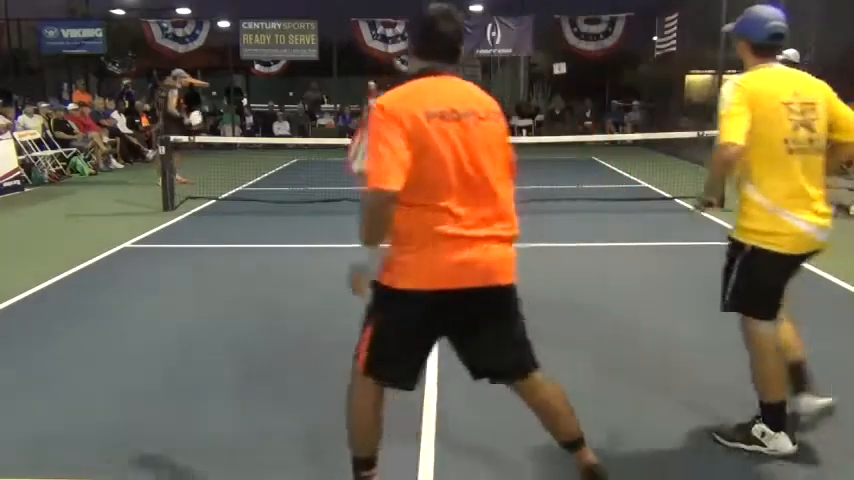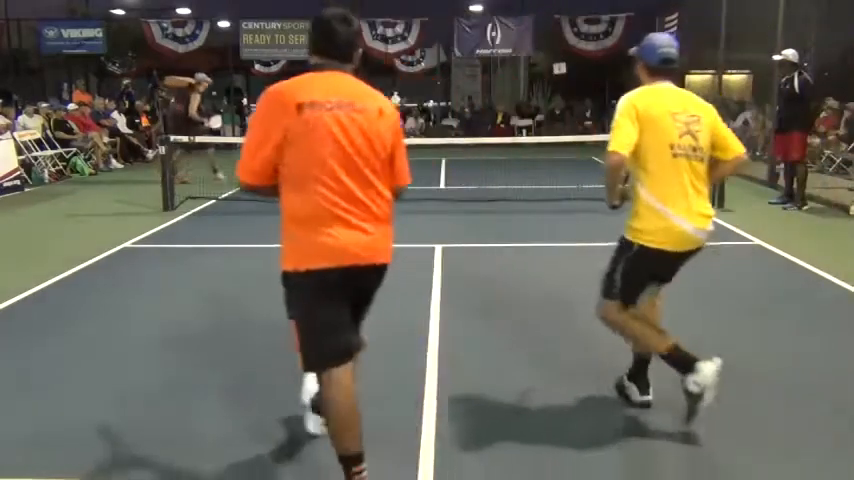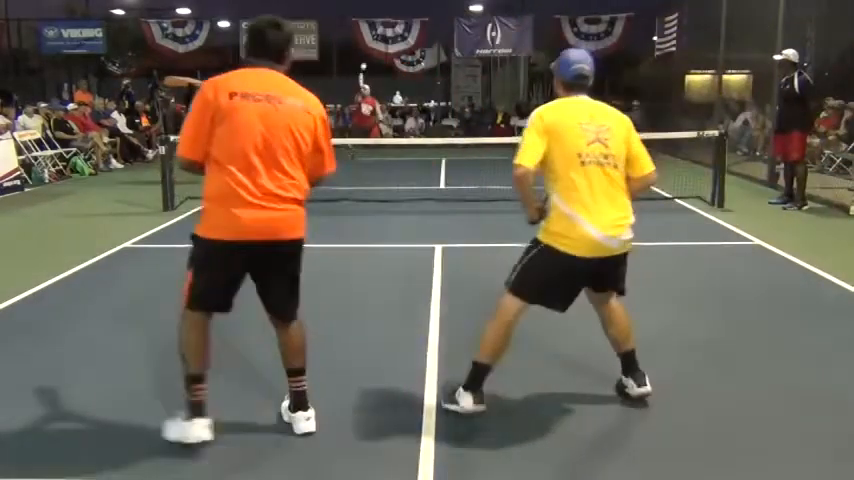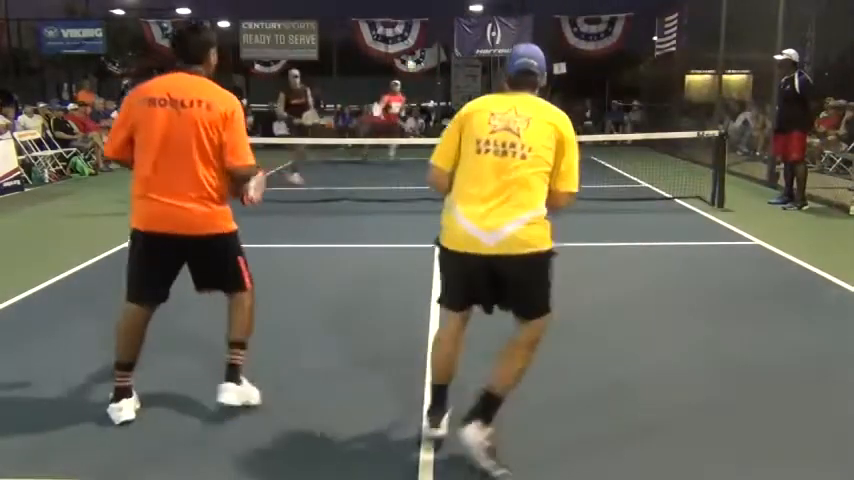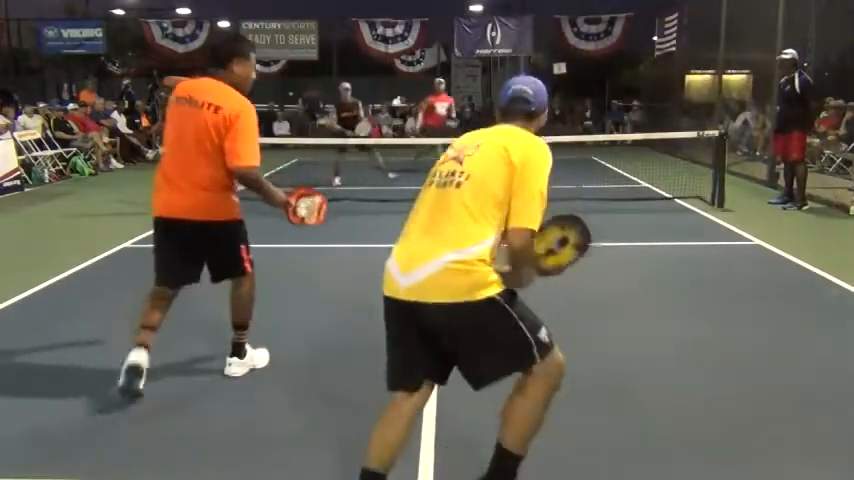
dt=0.4s
person 1, frame 1
left shoulder: (395, 106)
right shoulder: (489, 107)
left elbow: (380, 197)
left wrist: (366, 257)
left hip: (418, 273)
right hip: (491, 268)
left knee: (367, 378)
right knee: (524, 375)
person 1, frame 2
left shoulder: (281, 98)
right shoulder: (382, 107)
left elbow: (252, 181)
right elbow: (395, 185)
left hip: (315, 253)
right hip: (372, 250)
left knee: (333, 365)
right knee: (341, 341)
right ankle: (326, 405)
person 1, frame 3
left shoulder: (216, 89)
right shoulder: (309, 104)
left elbow: (190, 160)
right elbow: (319, 172)
left hip: (224, 226)
right hip: (285, 227)
left knee: (195, 313)
right knee: (286, 319)
left ankle: (195, 413)
right ankle: (300, 407)
person 1, frame 4
left shoulder: (140, 96)
right shoulder: (224, 102)
left elbow: (115, 155)
right elbow: (239, 171)
right wrist: (243, 187)
left hip: (150, 220)
right hip: (207, 220)
left knee: (138, 305)
right knee: (241, 291)
left ankle: (122, 394)
right ankle: (234, 380)
person 1, frame 5
left shoulder: (181, 91)
right shoulder: (237, 107)
right elbow: (243, 171)
right wrist: (273, 196)
left hip: (168, 207)
right hip: (212, 211)
left knee: (165, 286)
right knee: (241, 276)
left ankle: (138, 354)
right ankle: (239, 352)
person 2, frame 1
left shoulder: (742, 87)
right shoulder: (814, 87)
left elbow: (730, 150)
left wrist: (710, 190)
left hip: (766, 230)
right hip: (812, 227)
left knee: (757, 324)
right knee: (767, 314)
left ankle: (773, 428)
right ankle: (806, 392)
person 2, frame 2
left shoulder: (634, 102)
right shoulder: (701, 107)
left elbow: (616, 159)
right elbow: (737, 159)
left wrist: (614, 193)
left hip: (654, 229)
right hip: (697, 227)
left knee: (614, 310)
right knee: (642, 298)
left ankle: (695, 369)
right ankle: (638, 382)
person 2, frame 3
left shoulder: (546, 115)
right shoulder: (618, 119)
left elbow: (523, 172)
right elbow: (645, 178)
left wrist: (533, 209)
left hip: (564, 237)
right hip: (616, 237)
left knee: (509, 308)
right knee: (607, 300)
left ankle: (471, 392)
right ankle: (634, 378)
person 2, frame 4
left shoulder: (473, 109)
right shoulder: (556, 119)
left elbow: (437, 176)
right elbow: (564, 196)
left hip: (461, 236)
right hip: (522, 242)
left knee: (454, 319)
right knee: (532, 330)
left ankle: (437, 414)
right ankle: (477, 425)
person 2, frame 5
left shoulder: (463, 143)
right shoulder: (531, 148)
right elbow: (519, 236)
right wrist: (519, 273)
left hip: (401, 283)
right hip: (457, 286)
left knee: (406, 399)
right knee: (547, 368)
person 3, frame 1
left shoulder: (803, 80)
right shoulder: (786, 80)
left elbow: (810, 104)
left wrist: (805, 124)
right wrist: (779, 124)
left hip: (797, 127)
right hip: (786, 126)
left knee: (798, 162)
right knee: (787, 161)
left ankle: (801, 198)
right ankle: (788, 194)
person 3, frame 2
left shoulder: (803, 80)
right shoulder: (784, 81)
left elbow: (809, 104)
left wrist: (807, 125)
right wrist: (778, 124)
left hip: (797, 127)
right hip: (784, 126)
left knee: (798, 161)
right knee: (787, 161)
left ankle: (800, 199)
right ankle: (788, 194)
person 3, frame 3
left shoulder: (802, 80)
right shoulder: (784, 81)
left elbow: (809, 104)
left wrist: (807, 125)
right wrist: (778, 125)
left hip: (797, 127)
right hip: (784, 126)
left knee: (798, 160)
right knee: (786, 160)
left ankle: (800, 199)
right ankle: (788, 194)
person 3, frame 4
left shoulder: (803, 80)
right shoulder: (784, 81)
left elbow: (809, 105)
left wrist: (806, 125)
right wrist: (777, 124)
left hip: (797, 127)
right hip: (784, 126)
left knee: (797, 160)
right knee: (786, 160)
left ankle: (801, 199)
right ankle: (788, 194)
person 3, frame 5
left shoulder: (803, 80)
right shoulder: (783, 81)
left elbow: (809, 104)
left wrist: (807, 125)
right wrist: (778, 125)
left hip: (797, 127)
right hip: (784, 126)
left knee: (797, 160)
right knee: (786, 160)
left ankle: (800, 199)
right ankle: (788, 194)
